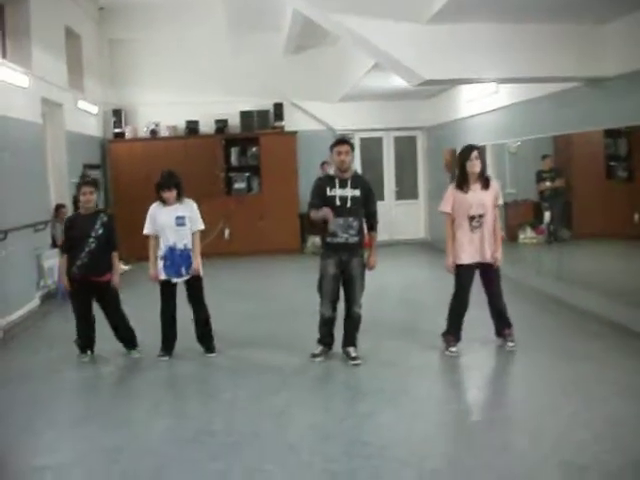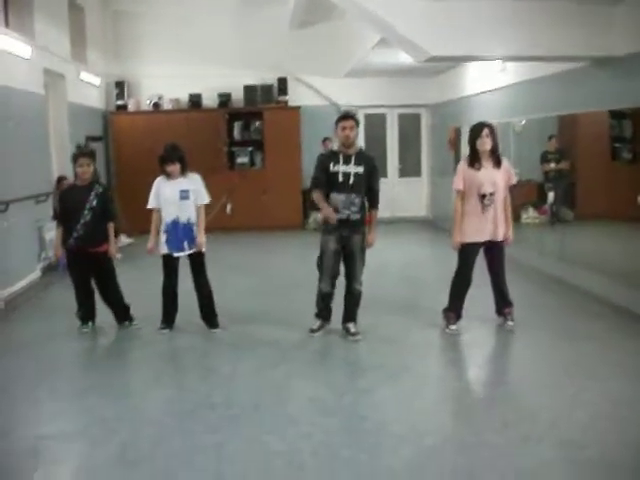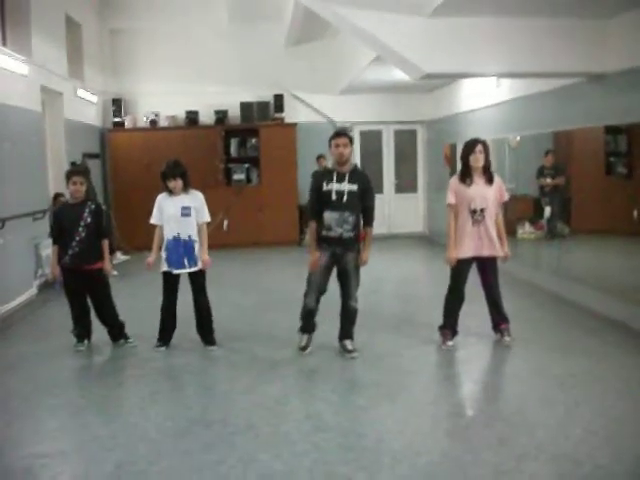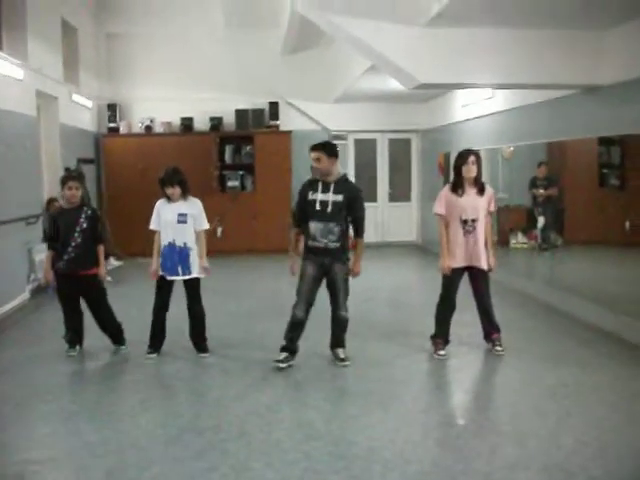
dt=0.2s
person 1, frame 1
left shoulder: (363, 185)
right shoulder: (322, 184)
left elbow: (372, 221)
right elbow: (312, 212)
left wrist: (373, 252)
right wrist: (322, 212)
left hip: (355, 253)
right hip: (330, 253)
left knee: (354, 302)
right knee: (327, 302)
left ankle: (349, 344)
right ankle: (325, 342)
person 1, frame 2
left shoulder: (367, 162)
right shoulder: (326, 159)
left elbow: (373, 199)
right elbow: (316, 189)
left wrist: (372, 230)
right wrist: (324, 207)
left hip: (356, 229)
right hip: (331, 229)
left knee: (354, 279)
right knee: (327, 277)
left ankle: (349, 321)
right ankle: (322, 316)
person 1, frame 3
left shoulder: (362, 179)
right shoulder: (320, 178)
left elbow: (368, 217)
right elbow: (312, 215)
left wrist: (366, 248)
right wrist: (313, 249)
left hip: (350, 248)
right hip: (325, 246)
left knee: (350, 297)
right knee: (313, 293)
left ankle: (346, 338)
right ankle: (306, 331)
person 1, frame 4
left shoulder: (350, 190)
right shoulder: (308, 187)
left elbow: (358, 228)
right elbow: (297, 223)
left wrist: (357, 259)
right wrist: (293, 254)
left hip: (338, 258)
right hip: (311, 257)
left knee: (340, 306)
right knee: (301, 305)
left ankle: (338, 346)
right ankle: (289, 350)
person 2, frame 1
left shoulder: (492, 186)
right shoulder: (455, 190)
left elbow: (496, 220)
right elbow: (449, 224)
left wrist: (498, 248)
right wrist: (449, 254)
left hip: (488, 252)
right hip: (464, 253)
left knee: (495, 293)
right knee: (461, 296)
left ankle: (504, 330)
right ankle: (451, 336)
person 2, frame 2
left shoulder: (503, 165)
right shoulder: (465, 166)
left elbow: (506, 198)
right elbow: (459, 200)
left wrist: (509, 227)
right wrist: (456, 232)
left hip: (496, 230)
right hip: (471, 231)
left knee: (498, 272)
right knee: (464, 273)
left ankle: (505, 309)
right ankle: (452, 314)
person 2, frame 3
left shoulder: (495, 181)
right shoulder: (457, 182)
left elbow: (498, 214)
right elbow: (452, 216)
left wrist: (504, 243)
right wrist: (451, 247)
left hip: (488, 246)
right hip: (463, 246)
left knee: (492, 287)
right knee: (456, 289)
left ankle: (501, 325)
right ankle: (448, 330)
person 2, frame 4
left shoulder: (486, 192)
right shoulder: (448, 192)
left elbow: (487, 224)
right elbow: (443, 226)
left wrist: (490, 253)
right wrist: (444, 256)
left hip: (478, 256)
right hip: (455, 256)
left knee: (483, 297)
right knee: (447, 298)
left ankle: (493, 335)
right ankle: (440, 339)
person 3, frame 1
left shoulder: (189, 206)
right shoulder: (155, 209)
left elbow: (196, 235)
right elbow: (153, 239)
left wrist: (197, 260)
right wrist: (152, 265)
left hip: (189, 263)
right hip: (166, 266)
left knee: (198, 303)
right knee: (167, 307)
left ankle: (207, 342)
right ankle: (167, 346)
person 3, frame 2
left shoulder: (194, 180)
right shoulder: (159, 183)
left elbow: (200, 209)
right elbow: (156, 213)
left wrist: (201, 235)
right wrist: (153, 238)
left hip: (192, 238)
right hip: (169, 240)
left knee: (201, 279)
right knee: (169, 281)
left ankle: (210, 318)
right ankle: (168, 319)
person 3, frame 3
left shoulder: (196, 197)
right shoulder: (162, 199)
left elbow: (202, 227)
right elbow: (159, 228)
left wrist: (204, 252)
right wrist: (153, 254)
left hip: (193, 256)
right hip: (171, 257)
left knee: (200, 296)
right knee: (169, 298)
left ankle: (207, 335)
right ankle: (164, 337)
person 3, frame 4
left shoulder: (194, 204)
right shoulder: (160, 205)
left elbow: (200, 234)
right elbow: (157, 235)
left wrist: (203, 259)
right wrist: (155, 261)
left hip: (190, 263)
right hip: (166, 263)
left knee: (194, 304)
right knee: (160, 304)
left ankle: (200, 342)
right ankle: (155, 344)
person 4, frame 1
left shoulder: (105, 218)
right shoulder: (72, 221)
left elbow: (113, 248)
right elbow: (66, 251)
left wrist: (116, 273)
right wrist: (63, 274)
left hip: (103, 276)
right hip: (79, 278)
left knee: (114, 312)
right knee: (83, 315)
left ankle: (131, 344)
right ankle: (85, 347)
person 4, frame 2
left shoulder: (100, 190)
right shoulder: (66, 193)
left elbow: (109, 219)
right elbow: (61, 222)
left wrist: (112, 243)
right wrist: (59, 245)
left hip: (99, 247)
right hip: (75, 249)
left knee: (108, 284)
right knee: (81, 286)
left ankle: (124, 317)
right ankle: (86, 319)
person 4, frame 3
left shoulder: (94, 207)
right shoulder: (60, 211)
left elbow: (103, 236)
right elbow: (56, 241)
left wrist: (107, 260)
right wrist: (54, 264)
left hip: (94, 264)
right hip: (70, 267)
left knee: (104, 302)
right knee: (77, 304)
left ankle: (118, 334)
right ankle: (82, 337)
person 4, frame 4
left shoulder: (90, 213)
right shoulder: (56, 216)
left elbow: (99, 241)
right elbow: (51, 245)
left wrist: (102, 265)
right wrist: (48, 269)
left hip: (89, 270)
right hip: (65, 272)
left knee: (101, 307)
right knee: (70, 309)
left ankle: (118, 339)
right ankle: (74, 342)
